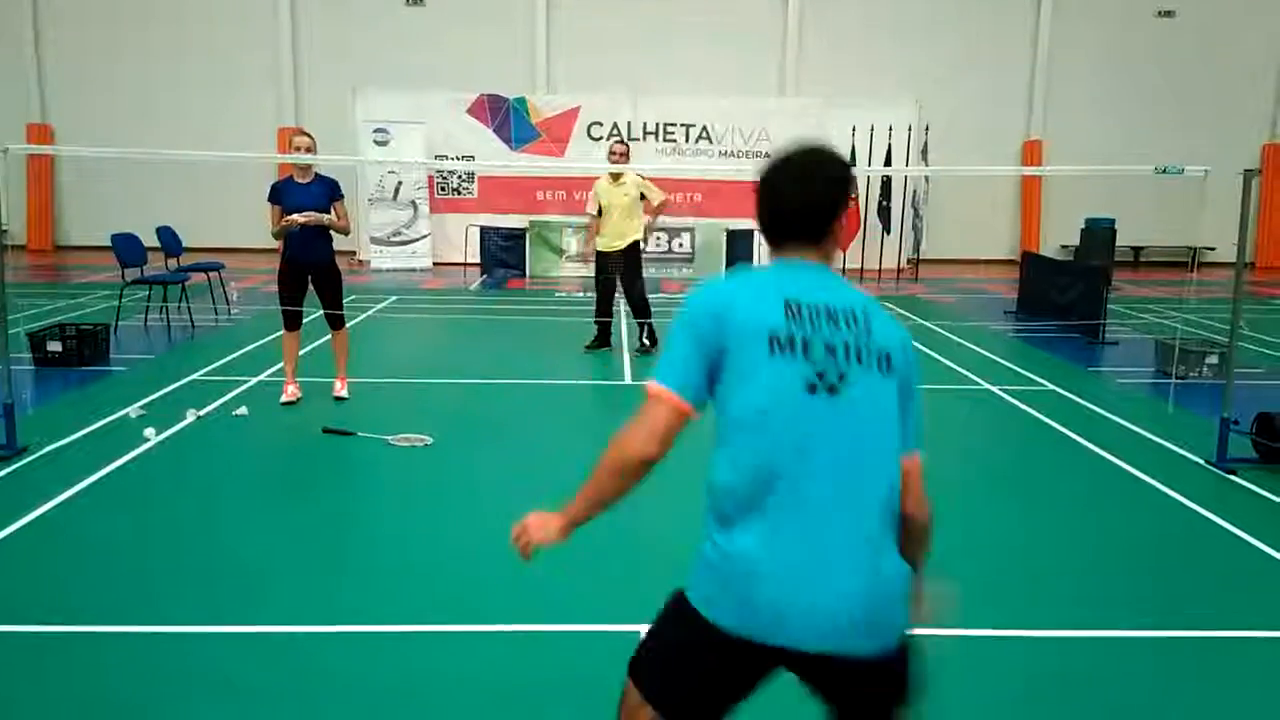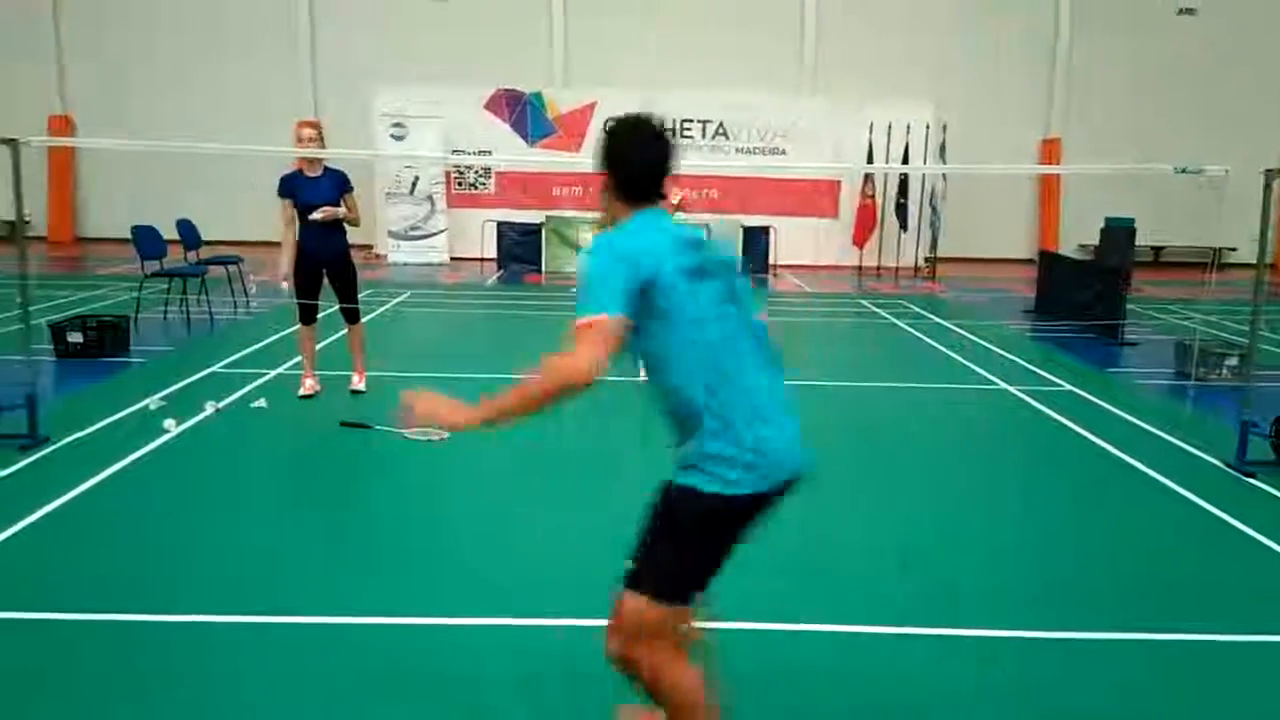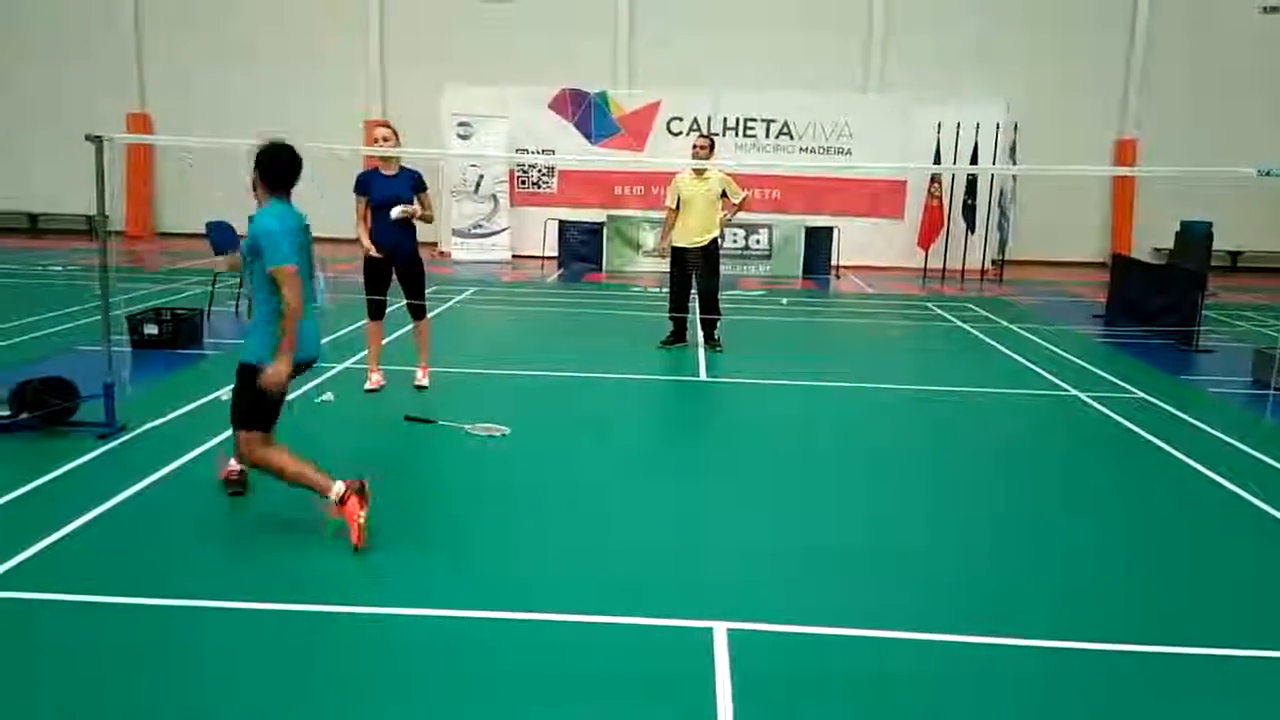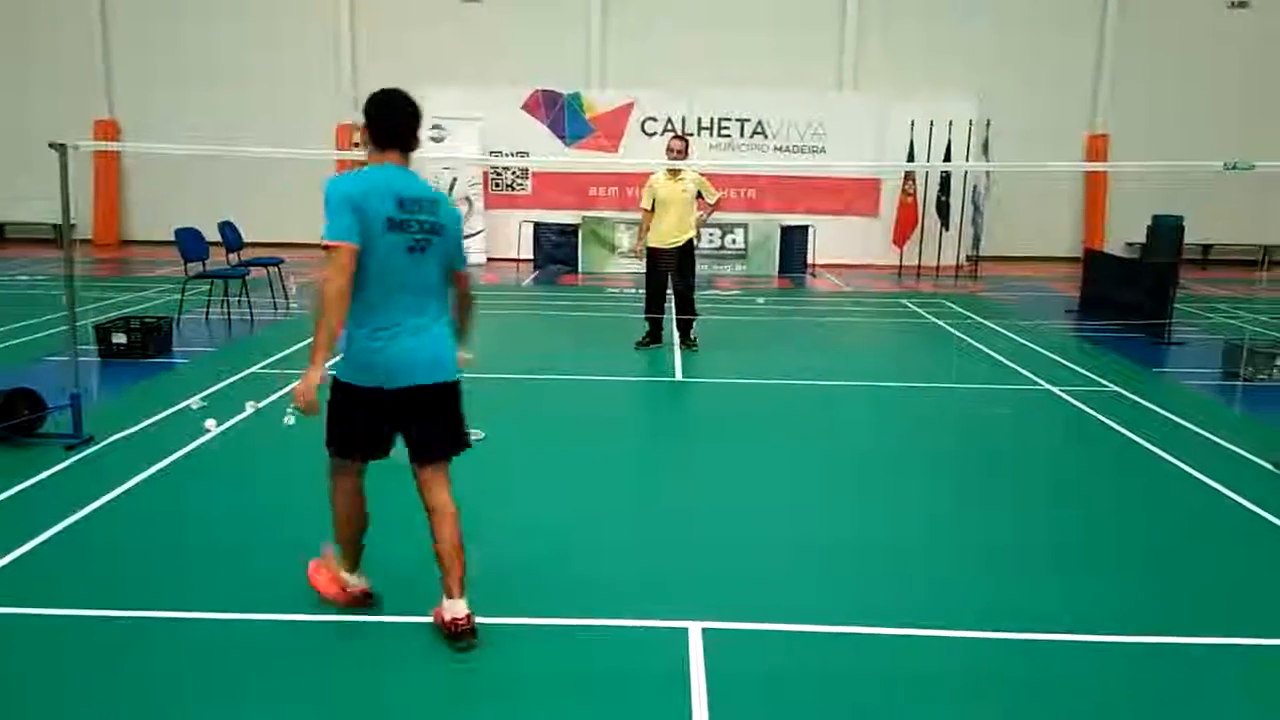
dt=1s
person 1, frame 1
left shoulder: (717, 305)
right shoulder: (891, 334)
left elbow: (644, 445)
right elbow: (913, 507)
left wrist: (564, 520)
right wrist: (905, 589)
left hip: (739, 599)
right hip: (867, 611)
person 1, frame 2
left shoulder: (619, 249)
right shoulder: (704, 243)
left elbow: (581, 368)
right elbow: (757, 342)
left wrist: (469, 416)
left hip: (731, 460)
right hip: (772, 443)
left knee: (639, 637)
person 1, frame 3
left shoulder: (267, 223)
right shoulder: (291, 218)
left elbow: (292, 290)
left wrist: (284, 357)
left hip: (278, 348)
right hip: (303, 344)
left knee: (254, 445)
right knee: (251, 417)
left ankle: (340, 493)
right ankle: (241, 469)
person 1, frame 4
left shoulder: (349, 189)
right shoulder: (442, 204)
left elbow: (340, 279)
right elbow: (462, 290)
left wrist: (315, 365)
right wrist: (455, 345)
left hip: (369, 367)
right hip: (436, 367)
left knee: (346, 472)
right knee: (436, 486)
left ankle: (350, 577)
right ankle: (455, 608)
person 2, frame 1
left shoulder: (329, 185)
right shoulder: (279, 188)
left elbow: (346, 228)
right elbow: (275, 233)
left wrist: (323, 219)
right wrist: (286, 225)
left hip: (324, 263)
right hip: (292, 264)
left knee: (336, 321)
right knee: (291, 323)
left ankle: (341, 379)
right ankle: (290, 383)
person 2, frame 2
left shoulder: (339, 178)
right shoulder: (289, 182)
left elbow: (356, 219)
right elbow: (289, 225)
left wrist: (338, 213)
right wrist: (285, 262)
left hip: (338, 255)
right hip: (307, 257)
left knee: (351, 314)
right knee: (307, 317)
left ankle: (359, 372)
right ankle: (308, 377)
person 2, frame 3
left shoulder: (413, 177)
right shoulder: (365, 179)
left elbow: (430, 216)
right elbow: (361, 220)
left wrist: (416, 212)
right wrist: (365, 242)
left hip: (407, 252)
right hip: (377, 254)
left knee: (417, 311)
right knee: (375, 312)
left ankle: (422, 368)
right ankle: (374, 371)
person 2, frame 4
left shoulder: (387, 181)
right shoulder: (339, 183)
left elbow: (398, 219)
right elbow: (336, 222)
left wrist: (378, 215)
right wrist: (348, 227)
left hip: (382, 255)
right hip: (352, 256)
left knee: (390, 314)
right knee: (348, 315)
left ankle: (392, 371)
right ankle: (348, 373)
person 3, frame 1
left shoulder: (636, 182)
right shoulder: (599, 185)
left elbow: (661, 200)
right elbow: (594, 218)
left wrist: (650, 220)
right wrist: (588, 244)
left hip: (629, 246)
right hip: (604, 248)
left knee: (635, 295)
right knee: (603, 295)
left ankle: (648, 338)
right ankle: (603, 337)
person 3, frame 2
left shoulder: (657, 181)
right shoulder: (618, 180)
left elbow: (675, 199)
right elbow: (609, 214)
left wrist: (665, 212)
right wrist: (604, 240)
left hip: (647, 248)
right hip: (620, 247)
left knee: (648, 291)
right knee: (619, 293)
left ankle: (649, 328)
right ankle: (619, 326)
person 3, frame 3
left shoulder: (720, 179)
right shoulder: (679, 179)
left elbow: (740, 198)
right elbow: (672, 211)
left wrist: (727, 216)
right wrist: (664, 238)
left hip: (708, 244)
right hip: (681, 244)
left knee: (709, 293)
right knee: (678, 292)
left ankle: (711, 335)
right ankle: (678, 333)
person 3, frame 4
left shoulder: (695, 179)
right shoulder: (654, 180)
left elbow: (715, 198)
right elbow: (647, 213)
left wrist: (704, 217)
right wrist: (640, 240)
left hip: (683, 244)
right hip: (657, 245)
left knee: (684, 293)
right knee: (654, 293)
left ankle: (686, 335)
right ankle: (653, 334)
